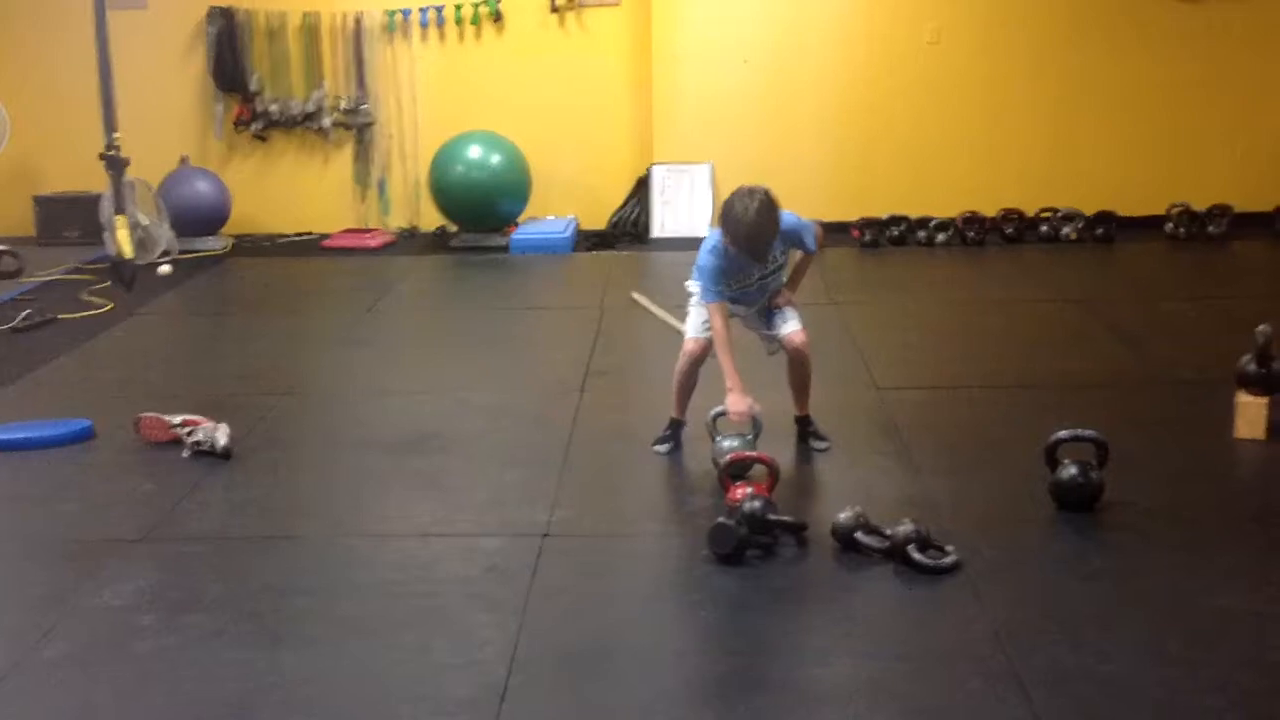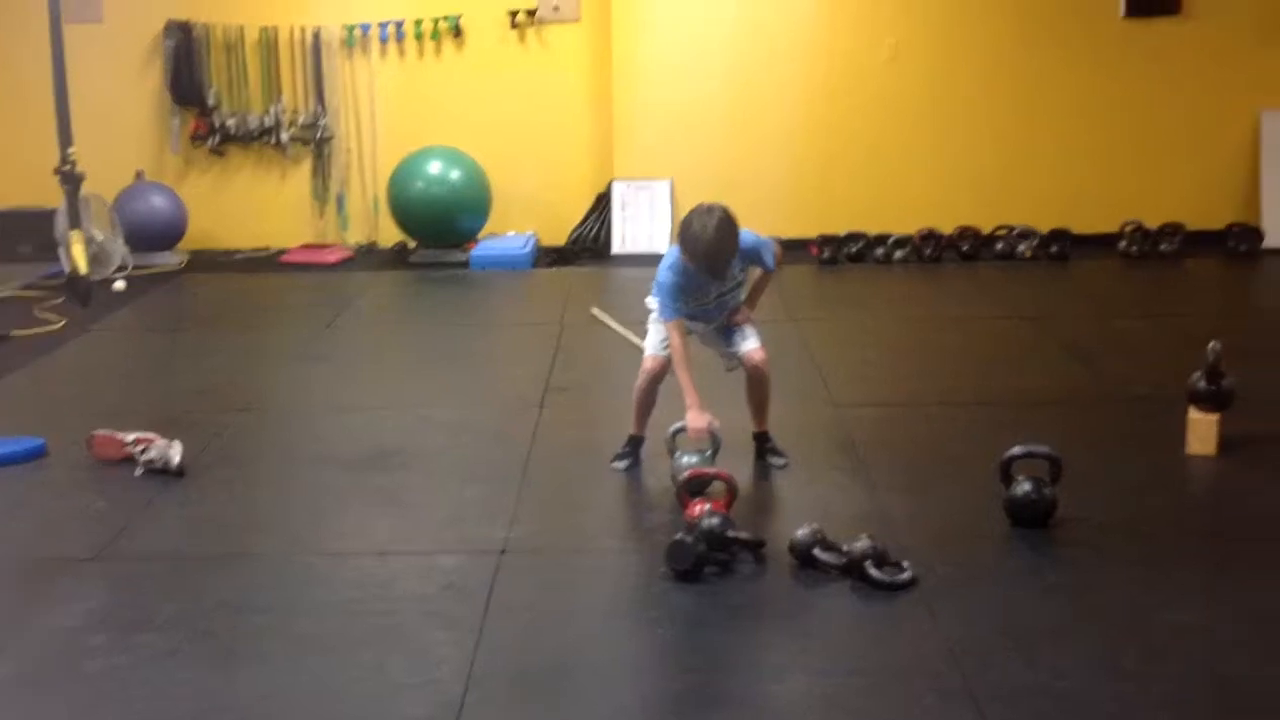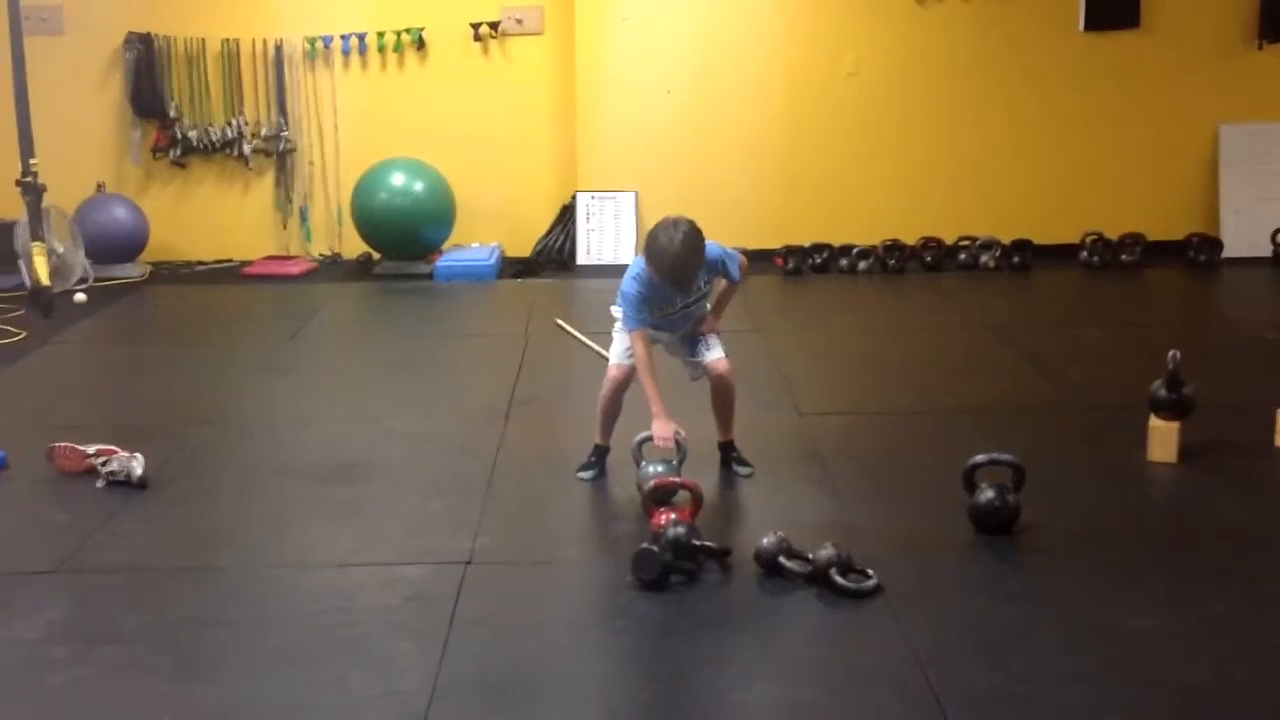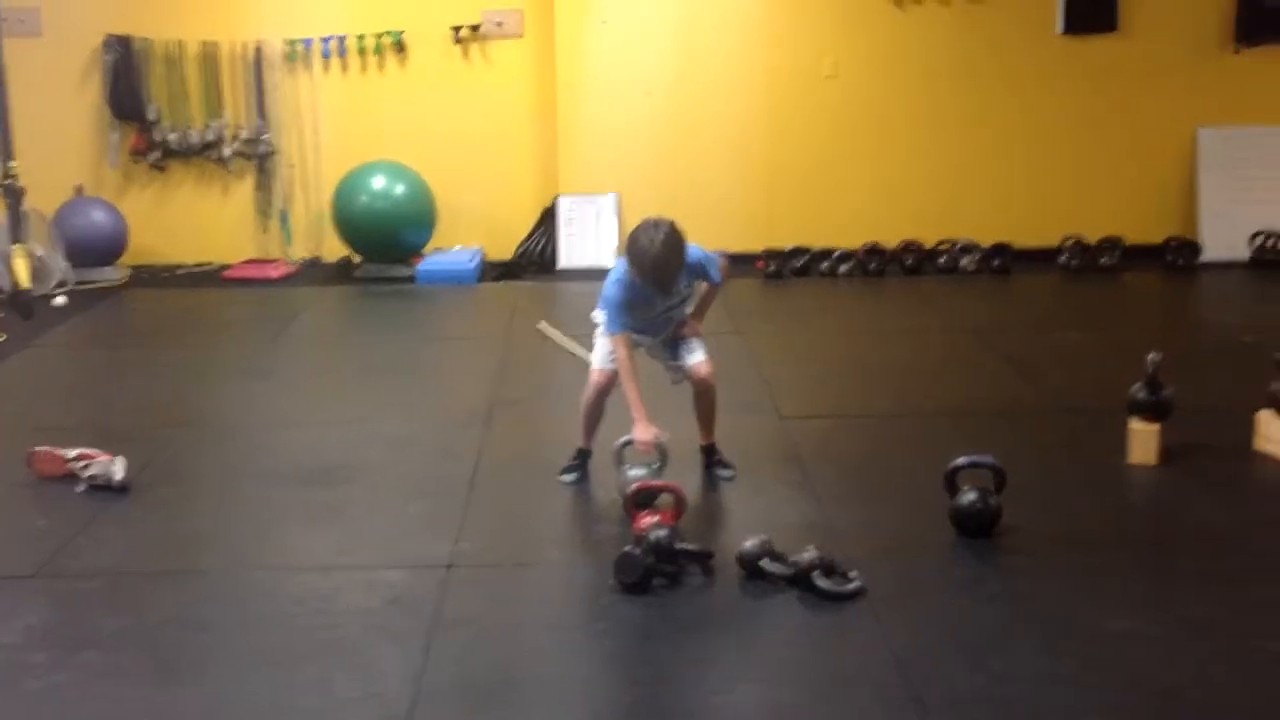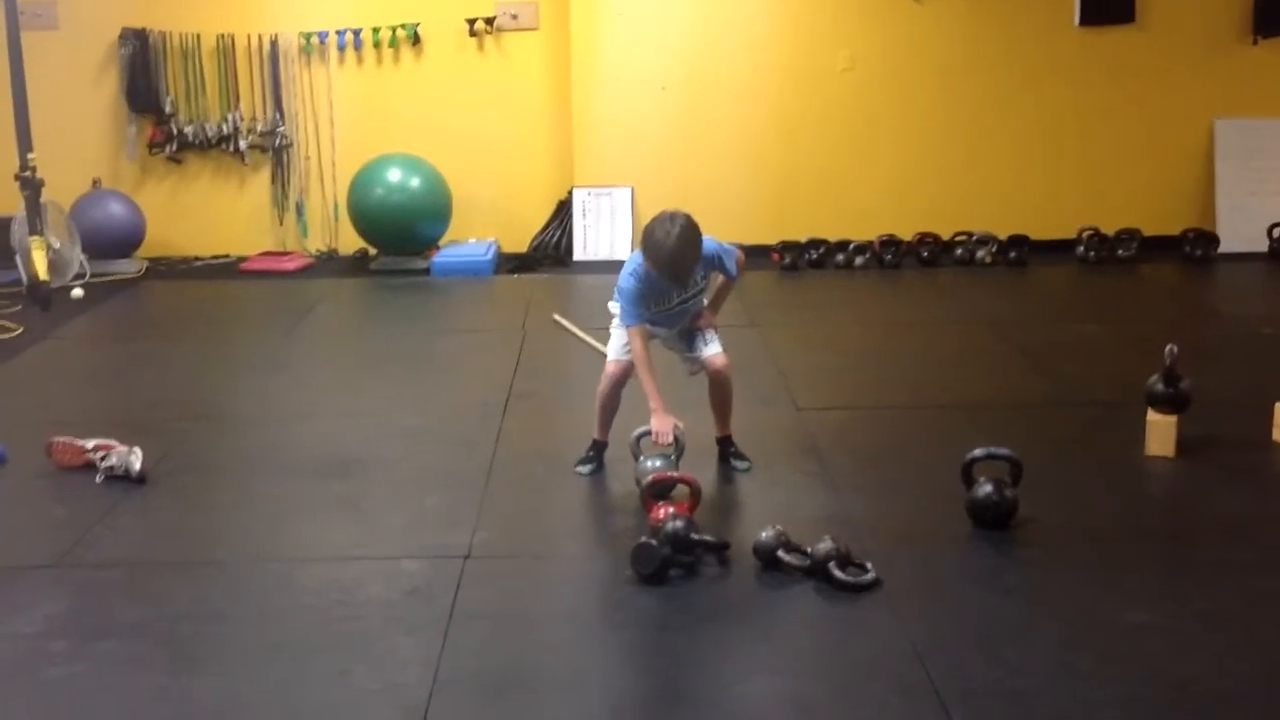
dt=0.3s
person 1, frame 1
left shoulder: (788, 226)
right shoulder: (712, 253)
left elbow: (816, 236)
right elbow: (718, 322)
left wrist: (790, 288)
right wrist: (734, 389)
left hip: (767, 295)
right hip: (714, 296)
left knee: (798, 344)
right knee: (692, 350)
left ankle: (804, 422)
right ankle: (675, 425)
person 1, frame 2
left shoulder: (747, 244)
right shoulder: (671, 271)
left elbow: (775, 255)
right elbow: (677, 339)
left wrist: (749, 305)
right wrist: (693, 405)
left hip: (726, 312)
right hip: (675, 314)
left knee: (757, 362)
right knee: (652, 367)
left ankle: (762, 439)
right ankle: (635, 441)
person 1, frame 3
left shoulder: (713, 255)
right shoulder: (635, 282)
left elbow: (741, 266)
right elbow: (641, 348)
left wrist: (715, 314)
right wrist: (659, 415)
left hip: (691, 322)
right hip: (640, 323)
left knee: (722, 372)
right knee: (616, 377)
left ankle: (727, 448)
right ankle: (600, 451)
person 1, frame 4
left shoulder: (693, 258)
right shoulder: (617, 284)
left elbow: (721, 269)
right elbow: (623, 353)
left wrist: (696, 317)
right wrist: (640, 419)
left hip: (672, 326)
right hip: (621, 327)
left knee: (703, 375)
right knee: (599, 381)
left ankle: (709, 451)
right ankle: (582, 454)
person 1, frame 5
left shoulder: (709, 251)
right shoulder: (633, 276)
left elbow: (738, 260)
right elbow: (638, 344)
left wrist: (712, 310)
right wrist: (658, 410)
left hip: (688, 317)
right hip: (637, 318)
left knee: (719, 367)
right knee: (614, 372)
left ankle: (725, 443)
right ankle: (598, 445)
